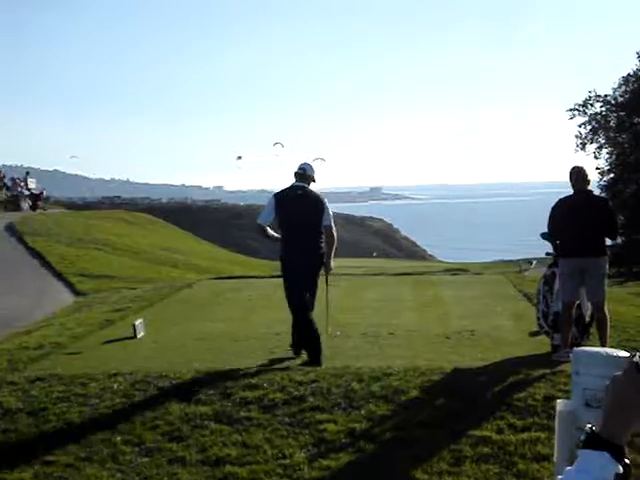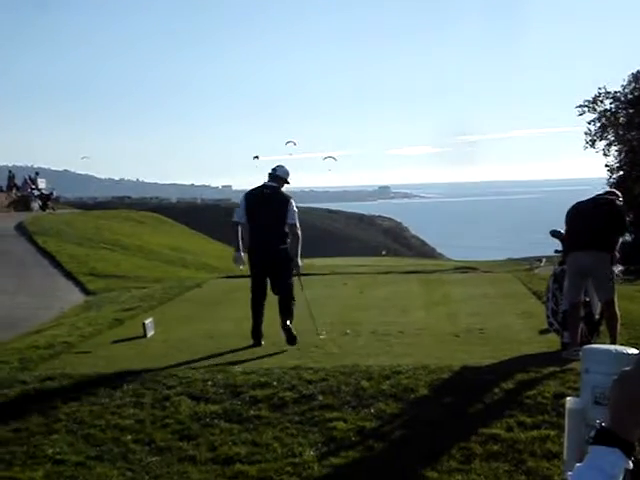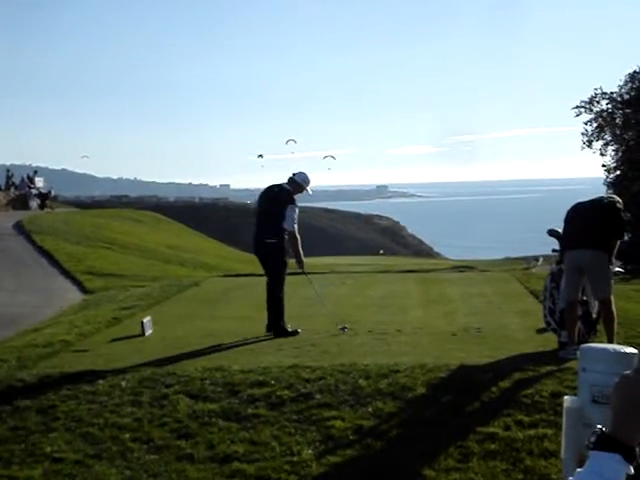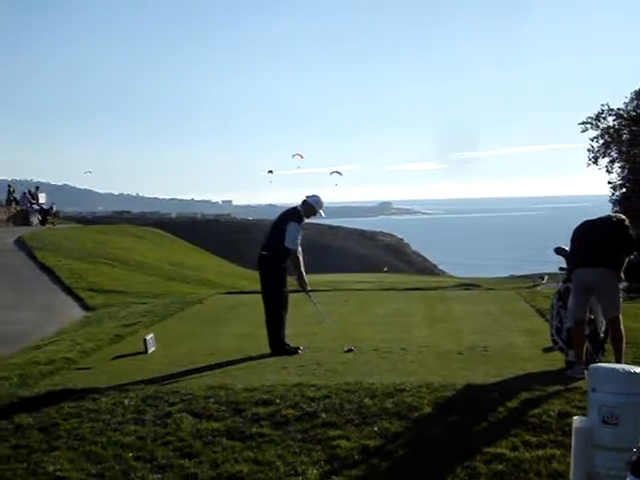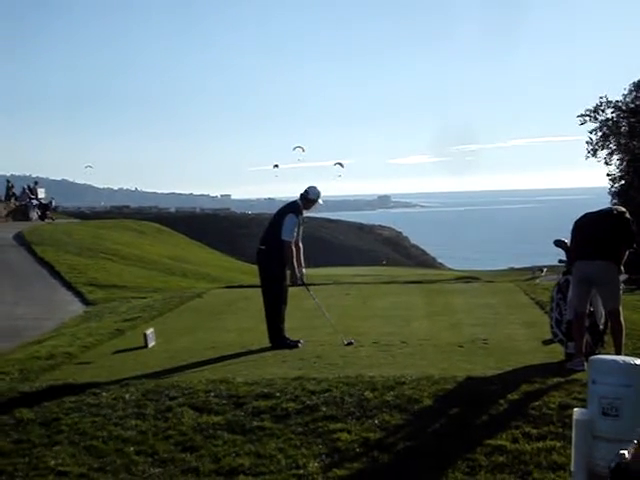
dt=1s
person 1, frame 1
left shoulder: (278, 198)
right shoulder: (319, 200)
left elbow: (262, 226)
right elbow: (330, 232)
left wrist: (278, 237)
right wrist: (329, 258)
left hip: (291, 257)
right hip: (315, 256)
left knee: (299, 305)
right knee: (306, 302)
left ankle: (314, 353)
right ankle: (299, 344)
person 1, frame 2
left shoulder: (249, 196)
right shoulder: (286, 199)
left elbow: (237, 225)
right elbow: (295, 230)
left wrist: (238, 251)
right wrist: (297, 257)
left hip: (257, 252)
right hip: (281, 252)
left knee: (258, 295)
right knee: (285, 292)
left ankle: (257, 337)
right ankle: (287, 323)
person 1, frame 3
left shoulder: (268, 191)
right shoulder: (289, 202)
left elbow: (259, 214)
right elbow: (292, 234)
right wrist: (299, 257)
left hip: (259, 243)
right hip: (274, 246)
left knee: (273, 282)
right knee: (276, 286)
left ankle: (272, 323)
right ankle: (278, 327)
person 1, frame 4
left shoulder: (293, 215)
right shoulder: (295, 220)
left elbow: (296, 249)
right elbow: (293, 253)
left wrist: (301, 273)
right wrist: (301, 277)
left hip: (273, 262)
right hip: (271, 263)
left knee: (279, 304)
right knee: (276, 305)
left ankle: (279, 343)
right ankle: (278, 345)
person 1, frame 5
left shoulder: (297, 212)
right shoulder: (292, 214)
left elbow: (297, 244)
right elbow: (288, 246)
left wrist: (301, 268)
right wrist: (294, 272)
left hip: (274, 256)
right hip: (270, 257)
left knee: (279, 299)
right knee: (275, 299)
left ankle: (279, 337)
right ankle: (278, 339)
person 2, frame 1
left shoulder: (561, 205)
right shoulder: (602, 204)
left elbow: (553, 233)
right elbow: (613, 233)
left hip: (569, 258)
right hip: (596, 257)
left knee: (567, 305)
right knee: (599, 306)
left ankle: (565, 349)
right ankle: (604, 349)
person 2, frame 2
left shoulder: (576, 207)
right shoulder: (614, 205)
right elbow: (618, 232)
right wrist: (612, 252)
left hip: (574, 256)
right hip: (600, 255)
left knee: (574, 303)
right knee: (609, 302)
left ankle: (574, 347)
person 2, frame 3
left shoulder: (576, 208)
right shoulder: (613, 205)
right elbow: (617, 234)
right wrist: (610, 256)
left hip: (571, 253)
right hip: (596, 254)
left knee: (571, 302)
right knee: (605, 301)
left ankle: (572, 346)
person 2, frame 4
left shoulder: (582, 227)
right shoulder: (619, 222)
left elbow: (572, 254)
right elbow: (627, 249)
right wrist: (619, 272)
left hip: (579, 273)
right hip: (605, 272)
left knee: (578, 322)
right knee: (614, 322)
left ankle: (579, 367)
person 2, frame 5
left shoulder: (583, 220)
right shoulder: (621, 216)
left elbow: (573, 246)
right elbow: (626, 245)
right wrist: (619, 265)
left hip: (580, 266)
right hip: (606, 265)
left knee: (579, 314)
right knee: (614, 313)
left ankle: (579, 358)
